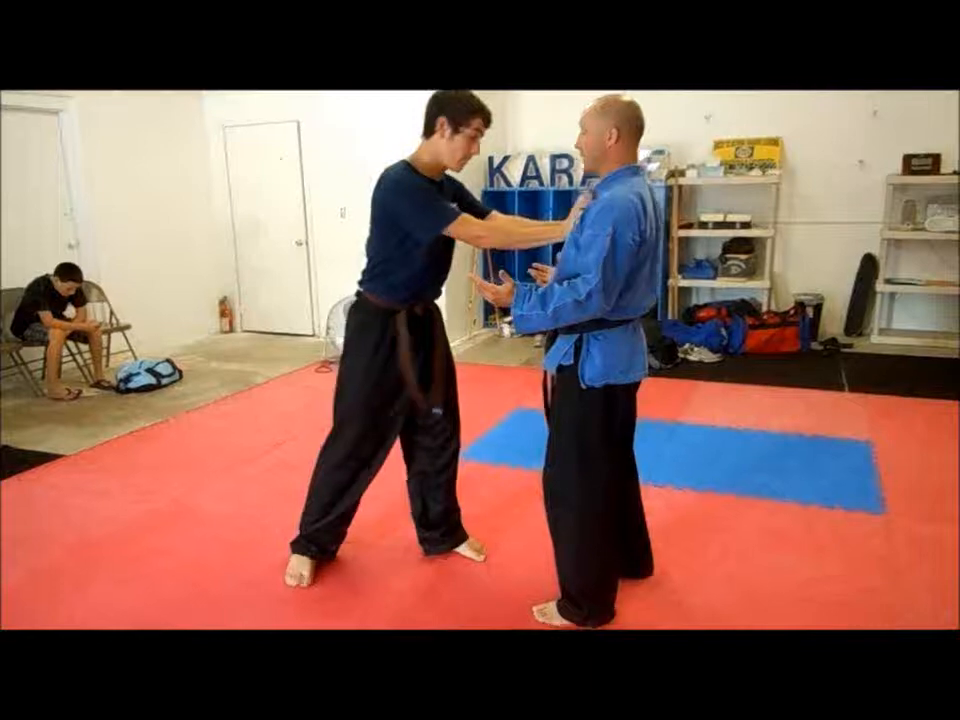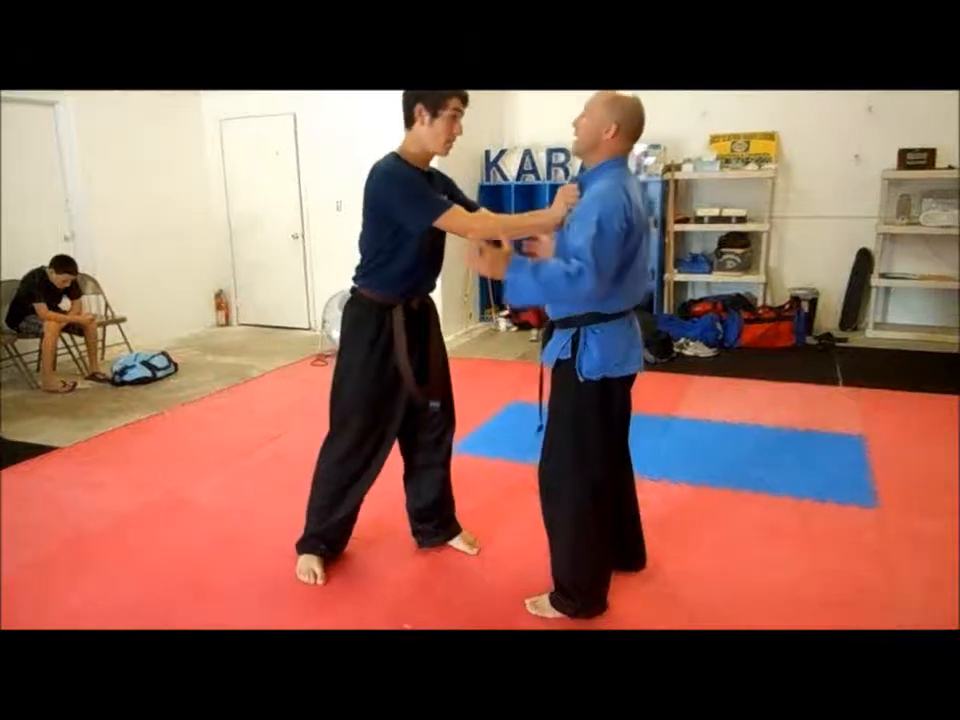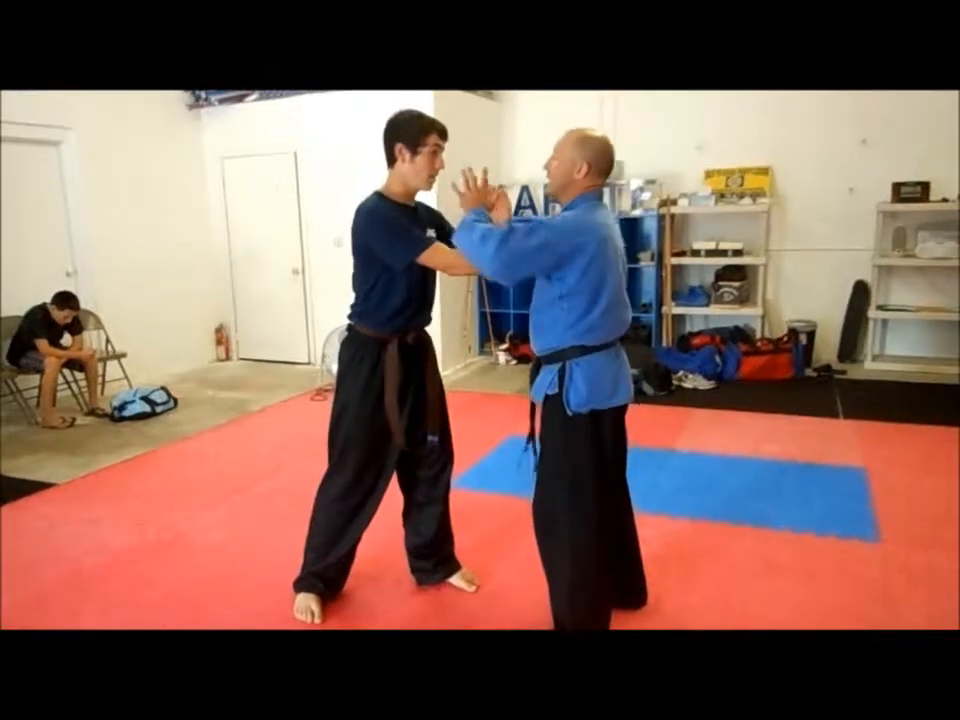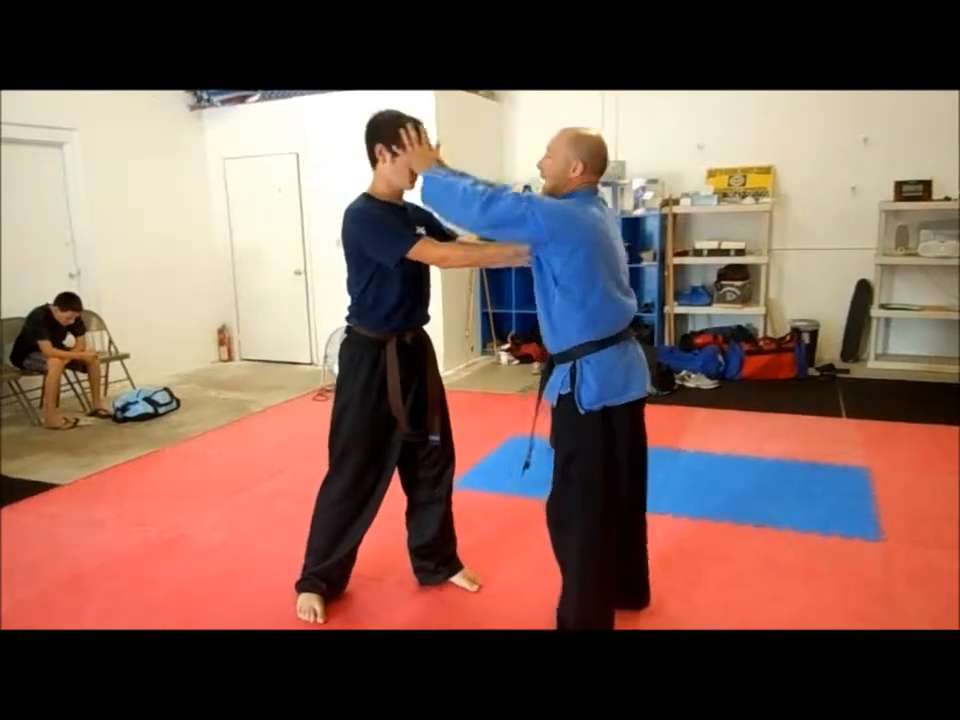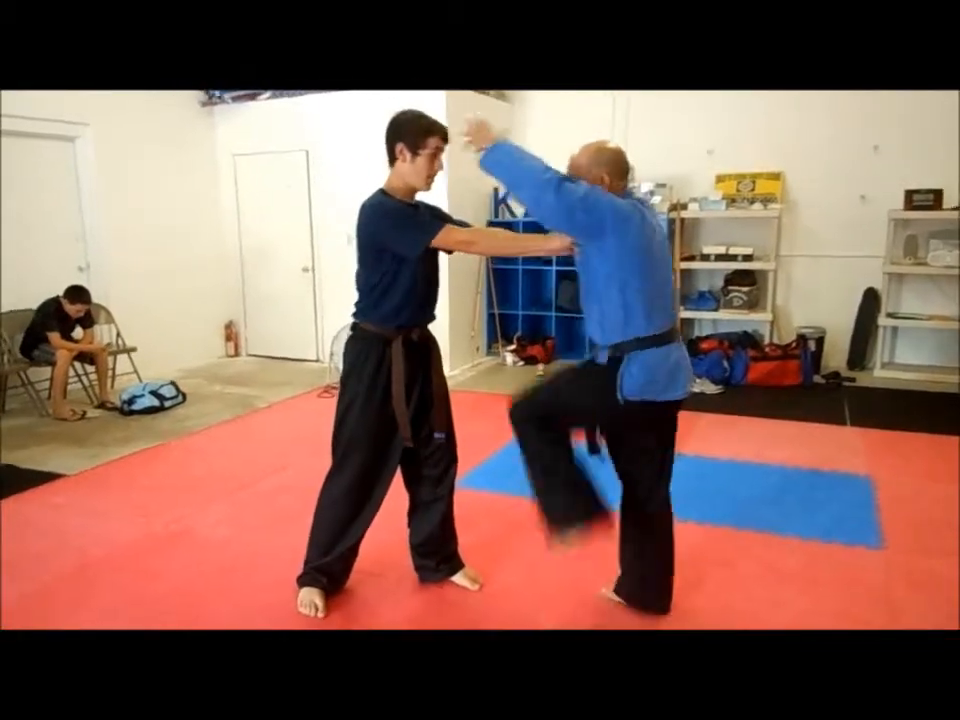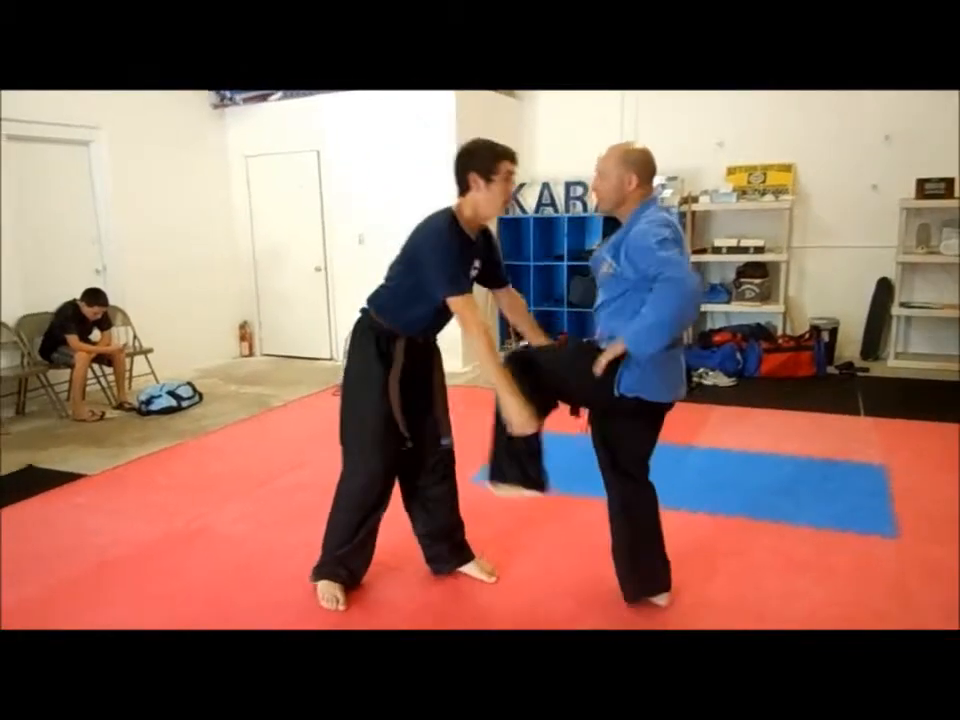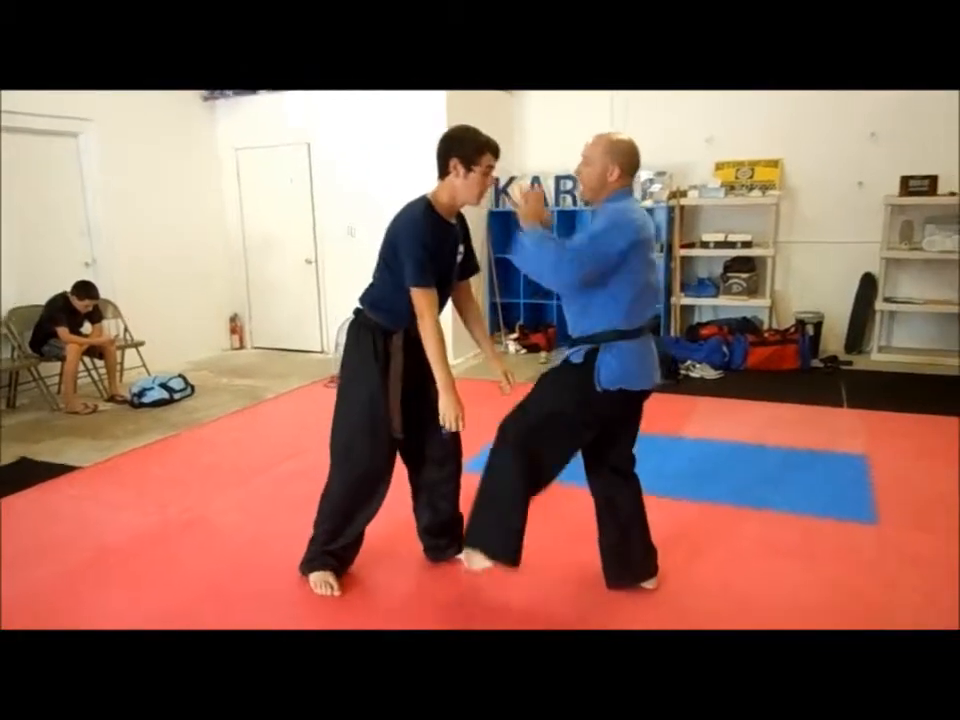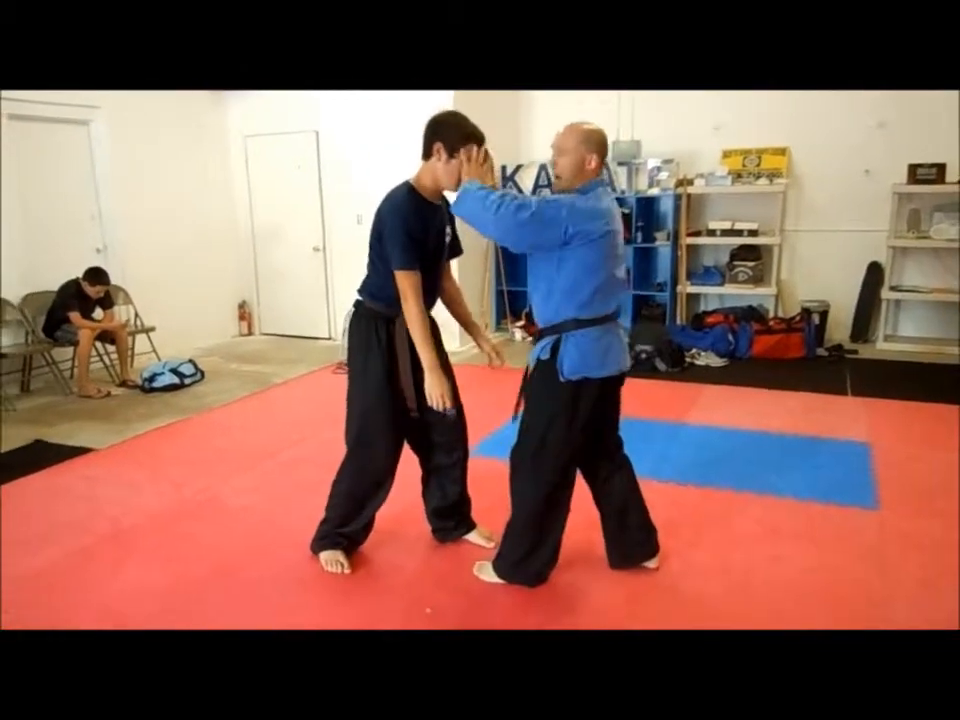
dt=0.4s
person 1, frame 1
left shoulder: (615, 205)
right shoulder: (635, 193)
left elbow: (592, 295)
left wrist: (520, 301)
right wrist: (561, 277)
left hip: (594, 354)
right hip: (616, 349)
left knee: (574, 479)
right knee: (611, 463)
left ankle: (586, 602)
right ankle: (629, 558)
person 1, frame 2
left shoulder: (605, 196)
right shoulder: (615, 186)
left elbow: (585, 278)
left wrist: (512, 272)
right wrist: (558, 254)
left hip: (590, 346)
right hip: (608, 340)
left knee: (570, 471)
right knee: (605, 456)
left ankle: (578, 594)
right ankle: (622, 550)
person 1, frame 3
left shoulder: (575, 226)
right shoulder: (594, 220)
left elbow: (501, 256)
right elbow: (542, 255)
left wrist: (475, 215)
right wrist: (505, 222)
left hip: (577, 381)
right hip: (600, 373)
left knee: (565, 507)
right knee: (604, 490)
left ankle: (581, 619)
right ankle: (623, 587)
person 1, frame 4
left shoulder: (560, 217)
right shoulder: (592, 213)
left elbow: (483, 208)
right elbow: (503, 209)
left wrist: (430, 171)
right wrist: (441, 172)
left hip: (590, 378)
right hip: (619, 369)
left knee: (578, 505)
right knee: (618, 491)
left ankle: (585, 618)
right ankle: (627, 588)
person 1, frame 5
left shoulder: (614, 215)
right shoulder: (636, 216)
left elbow: (551, 192)
left wrist: (492, 146)
left hip: (630, 371)
right hip: (663, 369)
left knee: (531, 413)
right knee: (645, 481)
left ankle: (577, 509)
right ankle: (646, 588)
person 1, frame 6
left shoulder: (653, 231)
right shoulder: (636, 230)
left elbow: (679, 290)
left wrist: (628, 341)
right wrist: (618, 334)
left hip: (630, 370)
right hip: (644, 371)
left knee: (523, 369)
right knee: (626, 476)
left ankle: (520, 472)
right ankle: (650, 582)
person 1, frame 7
left shoulder: (617, 220)
right shoulder: (622, 217)
left elbow: (565, 271)
right elbow: (581, 269)
left wrist: (532, 228)
right wrist: (549, 245)
left hip: (605, 363)
right hip: (624, 360)
left knee: (520, 436)
right knee: (611, 467)
left ankle: (493, 542)
right ankle: (634, 566)
person 1, frame 8
left shoulder: (577, 210)
right shoulder: (594, 206)
left elbow: (510, 222)
right elbow: (531, 218)
left wrist: (473, 185)
right wrist: (488, 189)
left hip: (572, 353)
right hip: (600, 348)
left knee: (539, 463)
right knee: (602, 454)
left ankle: (520, 564)
right ankle: (637, 547)
person 2, frame 1
left shoulder: (447, 187)
right shoulder: (399, 184)
left elbow: (500, 221)
right elbow: (479, 235)
left wrist: (562, 227)
right wrist: (563, 230)
left hip: (422, 322)
right hip: (379, 326)
left knee: (437, 432)
right knee: (356, 438)
left ankle: (442, 531)
right ankle: (312, 544)
person 2, frame 2
left shoulder: (437, 181)
right shoulder: (390, 176)
left elbow: (485, 222)
right elbow: (469, 227)
left wrist: (547, 219)
right wrist: (550, 216)
left hip: (417, 315)
right hip: (375, 320)
left knee: (432, 425)
right knee: (355, 434)
left ankle: (435, 524)
right ankle: (318, 542)
person 2, frame 3
left shoulder: (425, 216)
right shoulder: (375, 215)
left elbow: (470, 253)
right elbow: (450, 262)
left hip: (414, 351)
right hip: (371, 356)
left knee: (430, 461)
right knee: (354, 472)
left ankle: (434, 561)
right ankle: (315, 580)
person 2, frame 4
left shoulder: (415, 215)
right shoulder: (363, 216)
left elbow: (464, 248)
right elbow: (441, 256)
left wrist: (520, 247)
right wrist: (521, 249)
left hip: (414, 350)
right hip: (371, 357)
left knee: (432, 461)
right knee: (354, 472)
left ankle: (436, 561)
right ankle: (318, 580)
person 2, frame 5
left shoulder: (424, 214)
right shoulder: (380, 212)
left elbow: (475, 238)
right elbow: (468, 241)
left wrist: (547, 243)
right wrist: (551, 244)
left hip: (418, 349)
right hip: (377, 353)
left knee: (434, 459)
right knee: (358, 468)
left ankle: (437, 560)
right ankle: (319, 575)
person 2, frame 6
left shoulder: (478, 237)
right shoulder: (439, 236)
left elbow: (506, 297)
right elbow: (473, 324)
left wrist: (548, 350)
right wrist: (509, 396)
left hip: (419, 349)
right hip: (379, 347)
left knee: (434, 455)
right knee: (371, 464)
left ankle: (449, 553)
right ankle: (335, 570)
person 2, frame 7
left shoulder: (458, 226)
right shoulder: (416, 224)
left elbow: (463, 297)
right elbow: (426, 313)
left wrist: (495, 358)
right wrist: (446, 390)
left hip: (414, 346)
right hip: (375, 345)
left knee: (439, 448)
right knee: (363, 456)
left ankle: (444, 540)
right ankle: (324, 558)
person 2, frame 8
left shoulder: (442, 209)
right shoulder: (400, 208)
right elbow: (409, 296)
left wrist: (479, 336)
right wrist: (431, 370)
left hip: (416, 328)
right hip: (379, 332)
left knee: (447, 431)
right knee: (375, 443)
left ankle: (452, 521)
right ankle: (334, 537)
